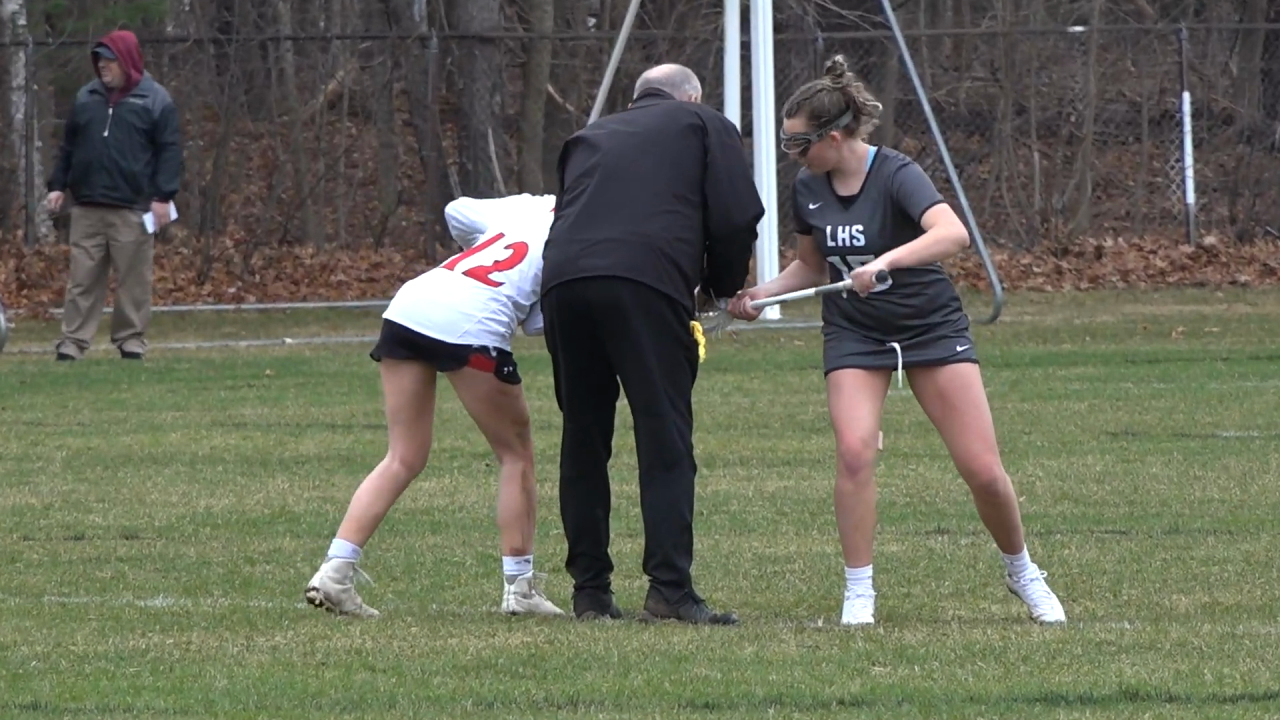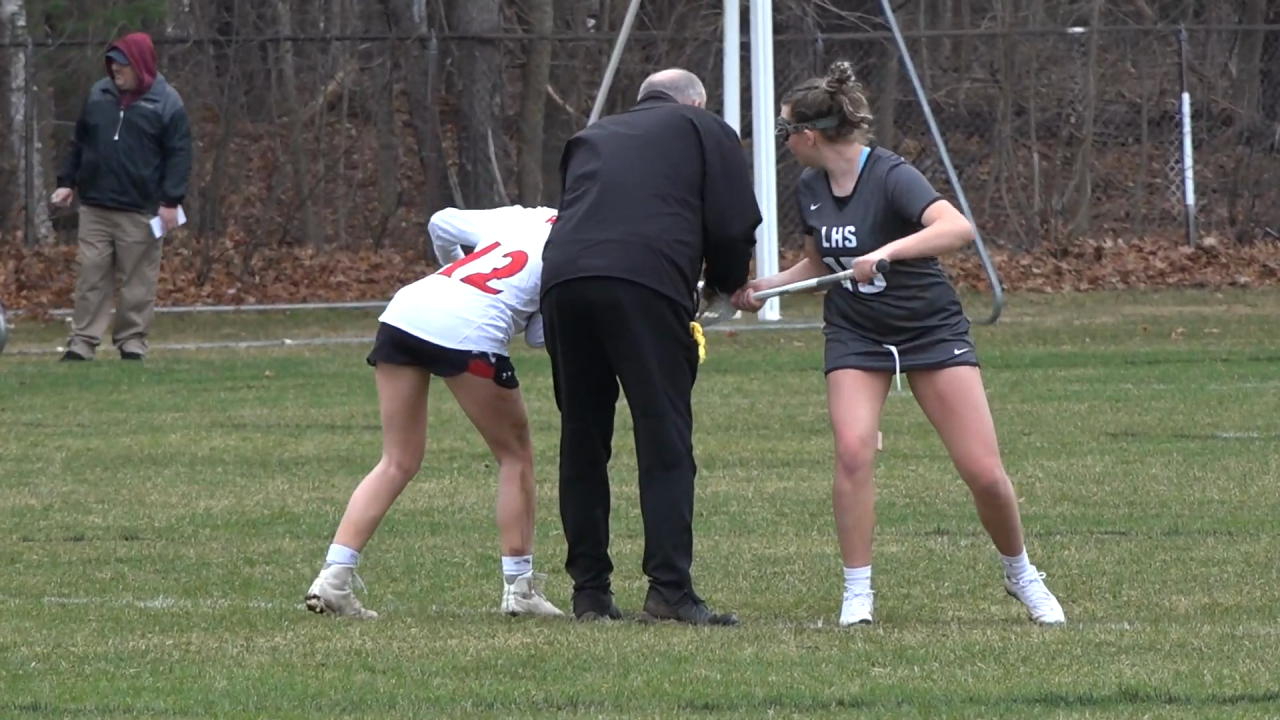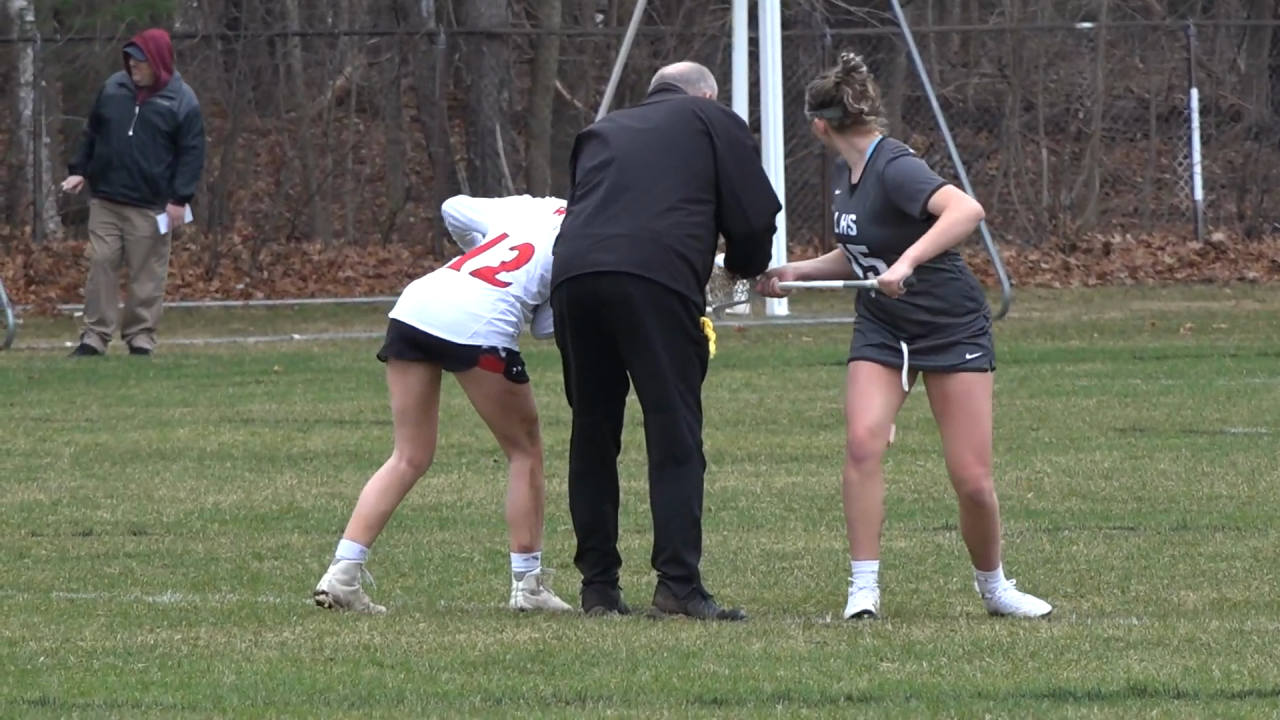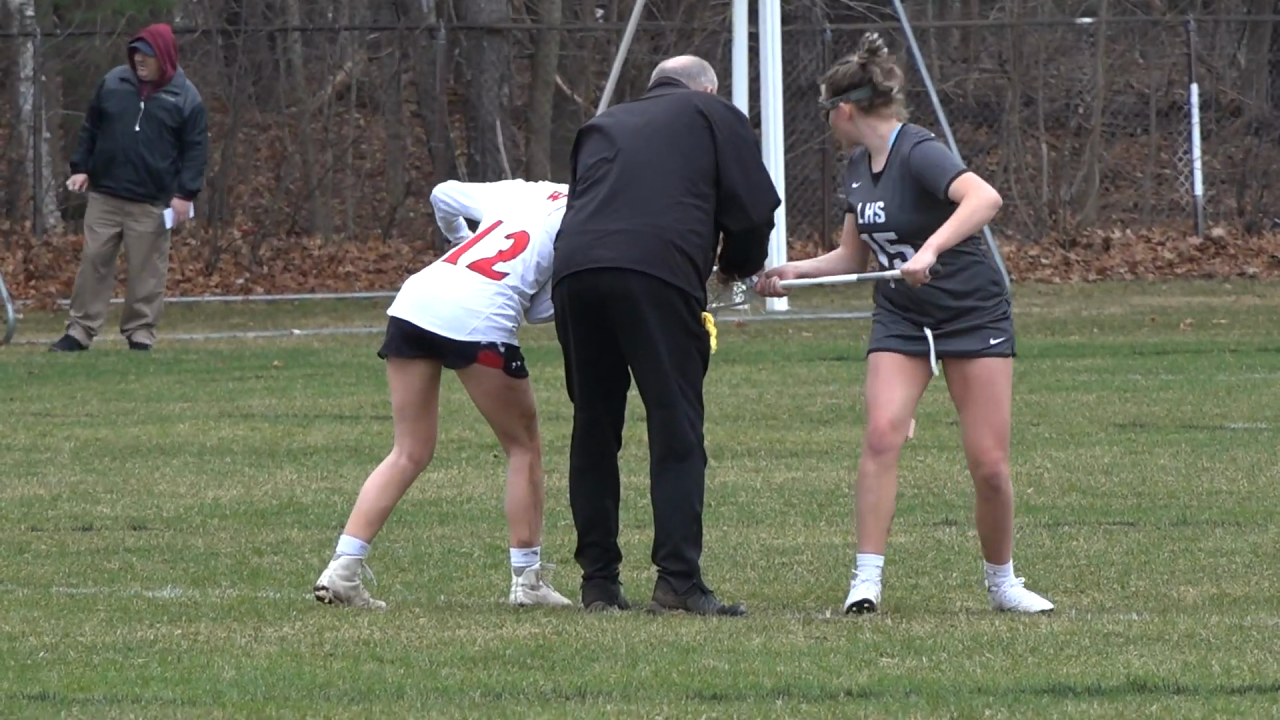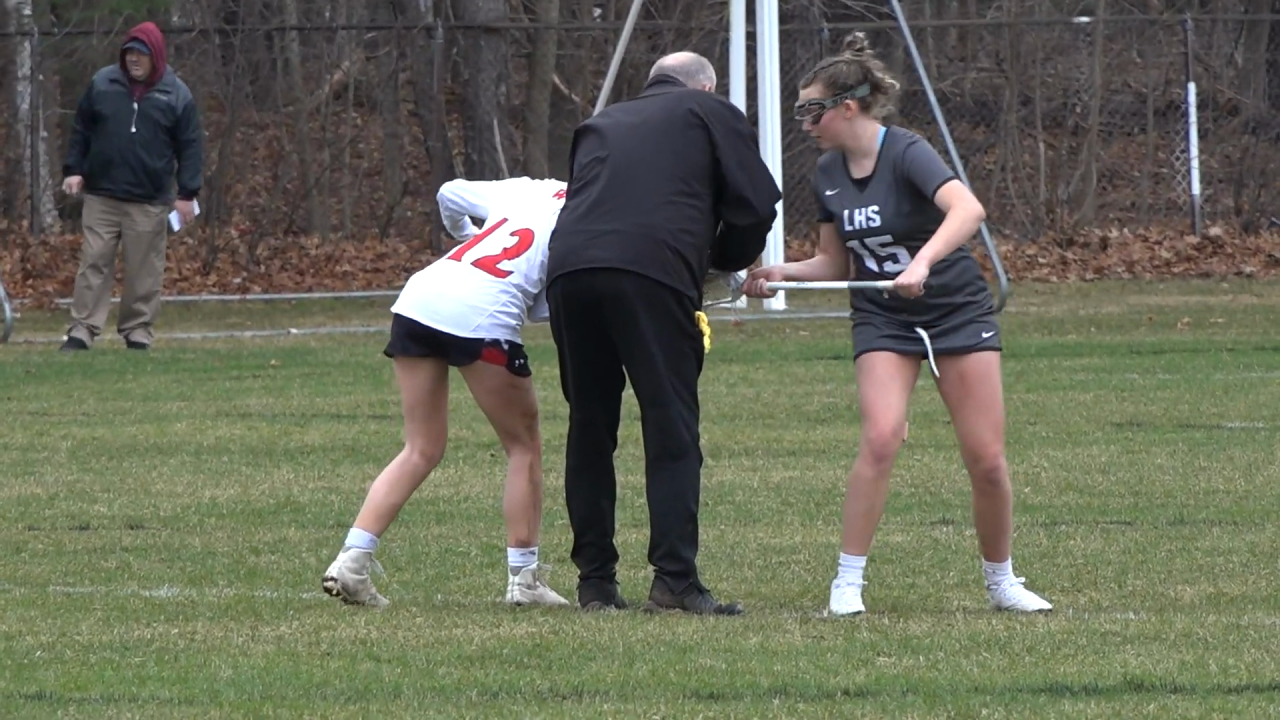
dt=0.3s
person 1, frame 1
left shoulder: (897, 173)
right shoulder: (807, 188)
left elbow: (954, 234)
right elbow: (811, 266)
left wrist: (884, 261)
right wrist: (763, 291)
left hip: (932, 327)
right hip: (853, 333)
left knee: (984, 470)
right knee: (854, 453)
left ankle: (1022, 572)
right ankle: (858, 591)
person 1, frame 2
left shoulder: (891, 175)
right shoulder: (809, 188)
left elbow: (959, 228)
left wrist: (885, 251)
right wrist: (767, 284)
left hip: (931, 328)
right hip: (855, 334)
left knee: (984, 472)
right knee: (852, 454)
left ankle: (1021, 573)
right ankle: (857, 591)
person 1, frame 3
left shoulder: (895, 167)
right shoulder: (845, 176)
left elbow: (968, 211)
left wrist: (906, 262)
right wrist: (793, 270)
left hip: (952, 328)
right hip: (881, 328)
left knee: (972, 478)
right knee: (862, 443)
left ankle: (993, 585)
right ankle: (864, 586)
person 1, frame 4
left shoulder: (919, 151)
right shoulder: (858, 167)
left elbow: (985, 199)
right elbow: (852, 256)
left wrist: (930, 251)
right wrist: (789, 271)
left hip: (972, 314)
right hip: (900, 318)
left knee: (990, 464)
right knee: (881, 436)
left ankle: (1001, 583)
right ankle: (867, 579)
person 1, frame 5
left shoulder: (906, 152)
right shoulder: (826, 174)
left elbow: (969, 209)
right elbow: (835, 263)
left wrist: (922, 263)
right wrist: (783, 272)
left hip: (959, 311)
right hip: (883, 318)
left knee: (987, 458)
right knee: (880, 440)
left ankle: (1001, 582)
right ankle: (848, 580)
person 2, frame 1
left shoulder: (590, 136)
right shoulder: (706, 125)
right elbow: (735, 221)
right wrist: (721, 289)
left hip: (564, 281)
right hip: (646, 284)
left knee: (583, 439)
right knee: (665, 440)
left ankle: (590, 590)
right ankle: (669, 590)
person 2, frame 2
left shoulder: (592, 137)
right shoulder: (705, 130)
right elbow: (733, 228)
right wrist: (725, 286)
left hip: (564, 281)
right hip: (646, 285)
left knee: (582, 440)
right knee: (664, 442)
left ankle: (590, 590)
right ankle: (669, 591)
person 2, frame 3
left shoulder: (601, 130)
right shoulder: (714, 121)
right elbow: (754, 218)
right wrist: (747, 269)
left hip: (573, 275)
right hip: (655, 279)
left knee: (592, 434)
right knee: (674, 435)
left ankle: (598, 586)
right ankle: (678, 585)
person 2, frame 4
left shoulder: (602, 124)
right shoulder: (715, 116)
right elbow: (753, 212)
right wrist: (738, 268)
left hip: (575, 270)
right hip: (657, 275)
left knee: (594, 429)
right knee: (675, 432)
left ankle: (598, 582)
right ankle: (678, 581)
person 2, frame 5
left shoulder: (601, 123)
right shoulder: (712, 113)
right elbow: (755, 208)
right wrist: (719, 262)
left hip: (569, 270)
right hip: (651, 274)
left knee: (589, 429)
right knee: (671, 431)
left ankle: (595, 581)
right ankle: (675, 580)
person 3, frame 1
left shoulder: (528, 205)
left elbow: (456, 212)
right elbow: (538, 323)
left hip: (411, 304)
right hip: (471, 324)
left knee: (403, 460)
right knee: (516, 454)
left ankle: (334, 573)
right ankle: (520, 587)
person 3, frame 2
left shoulder: (520, 215)
left elbow: (442, 223)
right elbow: (539, 336)
left hip: (406, 310)
right hip: (469, 330)
left knee: (398, 463)
right knee: (515, 456)
left ankle: (333, 578)
right ankle: (519, 587)
person 3, frame 3
left shoulder: (528, 205)
left elbow: (453, 209)
right elbow: (545, 325)
left hip: (417, 305)
right hip: (479, 324)
left knee: (409, 458)
right knee: (525, 452)
left ankle: (342, 574)
right ankle: (528, 584)
person 3, frame 4
left shoulder: (521, 190)
left elbow: (443, 195)
right elbow: (541, 312)
left hip: (415, 300)
right hip: (478, 318)
left knee: (409, 454)
right knee: (523, 447)
left ankle: (342, 569)
right ankle: (527, 580)
person 3, frame 5
left shoulder: (527, 188)
left elbow: (449, 194)
right elbow: (543, 310)
left hip: (419, 298)
right hip: (481, 316)
left knee: (421, 451)
right knee: (523, 447)
left ankle: (352, 561)
right ankle: (524, 579)
person 4, frame 1
left shoulder: (155, 98)
right shoulder: (86, 96)
left elbow: (170, 150)
right elbow: (68, 147)
left wrist: (163, 195)
right wrist: (58, 185)
left hip: (133, 208)
right hip: (86, 207)
left knee: (133, 280)
right knee: (82, 278)
left ankle: (131, 343)
right ankle: (71, 344)
person 4, frame 2
left shoulder: (166, 102)
right shoulder: (98, 95)
left elbow: (179, 154)
right elbow: (79, 144)
left wrist: (170, 200)
right wrist: (67, 181)
left hip: (141, 210)
right hip: (95, 207)
left knee: (137, 282)
right knee: (91, 276)
left ankle: (132, 345)
right ankle: (81, 344)
person 4, frame 3
left shoulder: (182, 100)
right shoulder: (113, 88)
left elbow: (192, 153)
right elbow: (91, 133)
left wrist: (180, 198)
right wrist: (78, 169)
left hip: (151, 206)
right hip: (105, 200)
left knee: (146, 276)
right knee: (101, 267)
left ankle: (141, 339)
right ankle: (94, 338)
person 4, frame 4
left shoulder: (185, 96)
right shoulder: (113, 82)
left elbow: (195, 149)
right elbow: (90, 128)
left wrist: (185, 193)
right wrist: (81, 167)
left hip: (153, 202)
right hip: (104, 195)
left knee: (147, 272)
right knee: (93, 262)
left ankle: (140, 335)
right ankle: (79, 331)
person 4, frame 5
left shoulder: (176, 94)
right shoulder: (102, 83)
left elbow: (190, 146)
right elbow: (81, 130)
left wrist: (187, 193)
right wrist: (74, 169)
left hip: (149, 202)
right hip: (100, 195)
left knee: (144, 271)
right knee: (93, 263)
left ankle: (138, 334)
right ankle: (80, 333)
